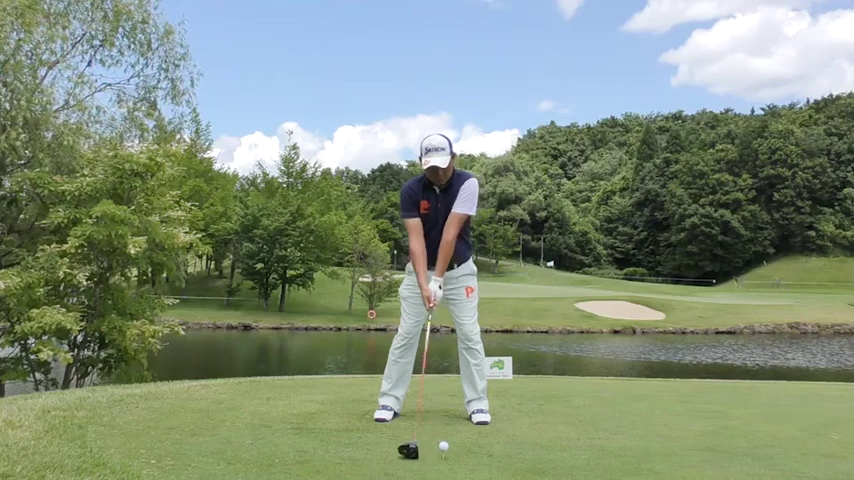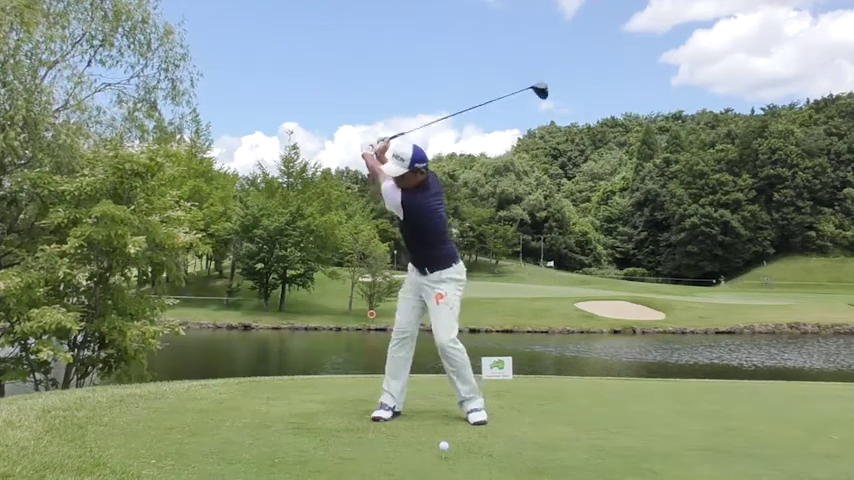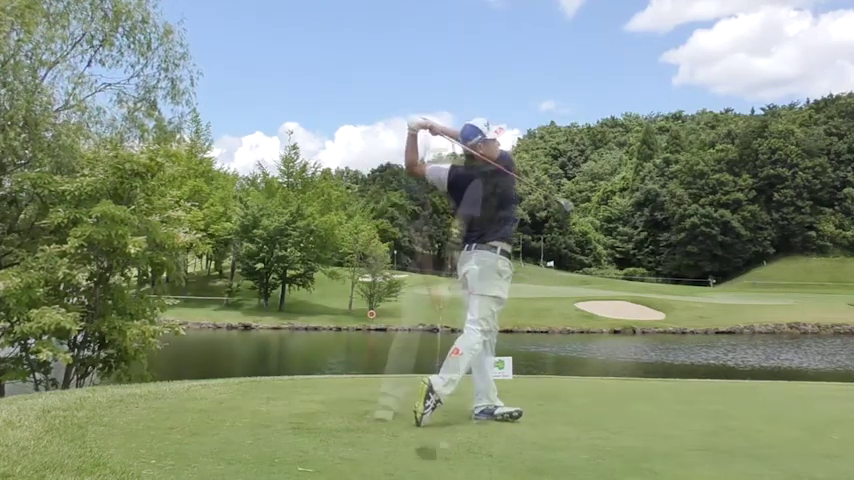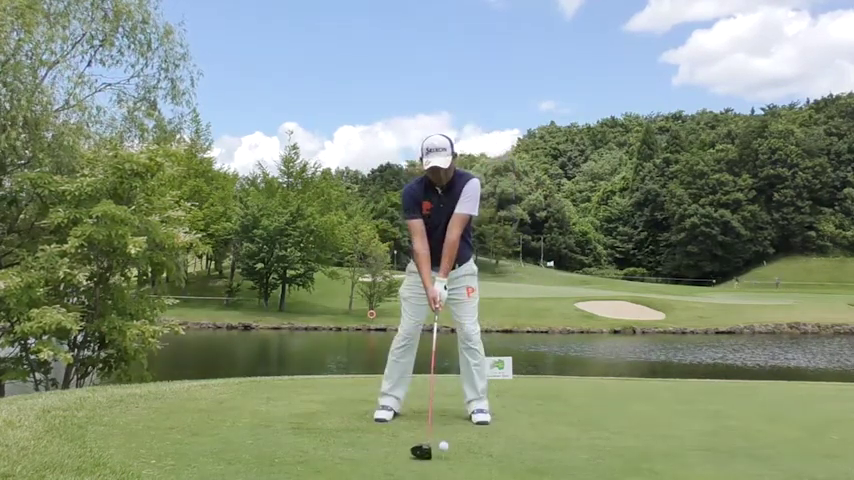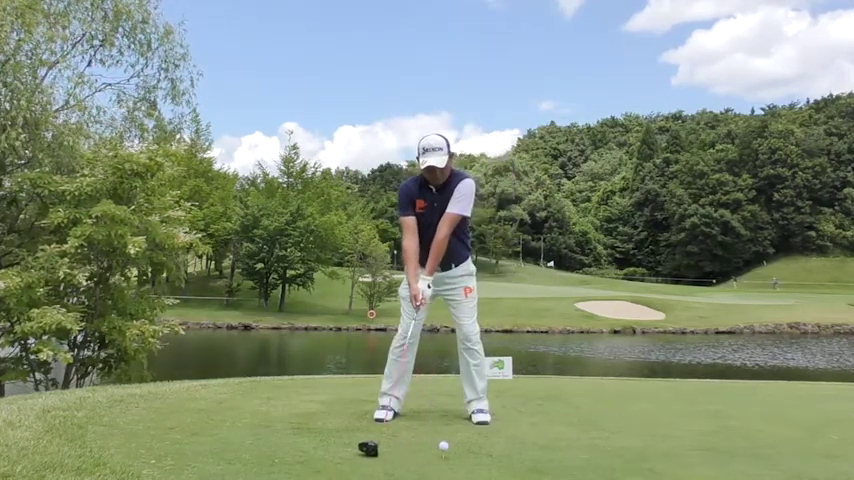
dt=1s
person 1, frame 1
left shoulder: (467, 184)
right shoulder: (410, 190)
left elbow: (451, 233)
right elbow: (416, 239)
left wrist: (438, 279)
right wrist: (423, 283)
left hip: (459, 270)
right hip: (420, 269)
left knee: (469, 334)
right knee: (406, 334)
left ankle: (477, 403)
right ankle: (389, 401)
person 1, frame 2
left shoulder: (403, 199)
right shoulder: (430, 180)
left elbow: (377, 173)
right elbow: (387, 173)
left wrist: (370, 156)
right wrist: (381, 154)
left hip: (444, 275)
right hip: (418, 273)
left knee: (445, 340)
right knee: (402, 333)
left ankle: (472, 402)
right ankle: (391, 401)
person 1, frame 3
left shoulder: (457, 176)
right shoulder: (504, 166)
left elbow: (412, 167)
left wrist: (413, 132)
right wrist: (440, 129)
left hip: (472, 256)
right hip: (491, 258)
left knee: (483, 332)
right knee: (477, 330)
left ankle: (486, 402)
right ankle: (439, 387)
person 1, frame 4
left shoulder: (469, 184)
right shoulder: (412, 191)
left elbow: (454, 233)
right elbow: (419, 241)
left wrist: (442, 280)
right wrist: (429, 285)
left hip: (460, 270)
right hip: (421, 270)
left knee: (469, 333)
right knee: (406, 333)
left ankle: (478, 403)
right ankle: (389, 401)
person 1, frame 5
left shoulder: (464, 184)
right shoulder: (408, 190)
left elbow: (444, 232)
right elbow: (410, 238)
left wrist: (428, 277)
right wrist: (413, 282)
left hip: (457, 270)
right hip: (418, 269)
left knee: (468, 333)
right knee: (405, 333)
left ankle: (477, 403)
right ankle: (389, 401)
